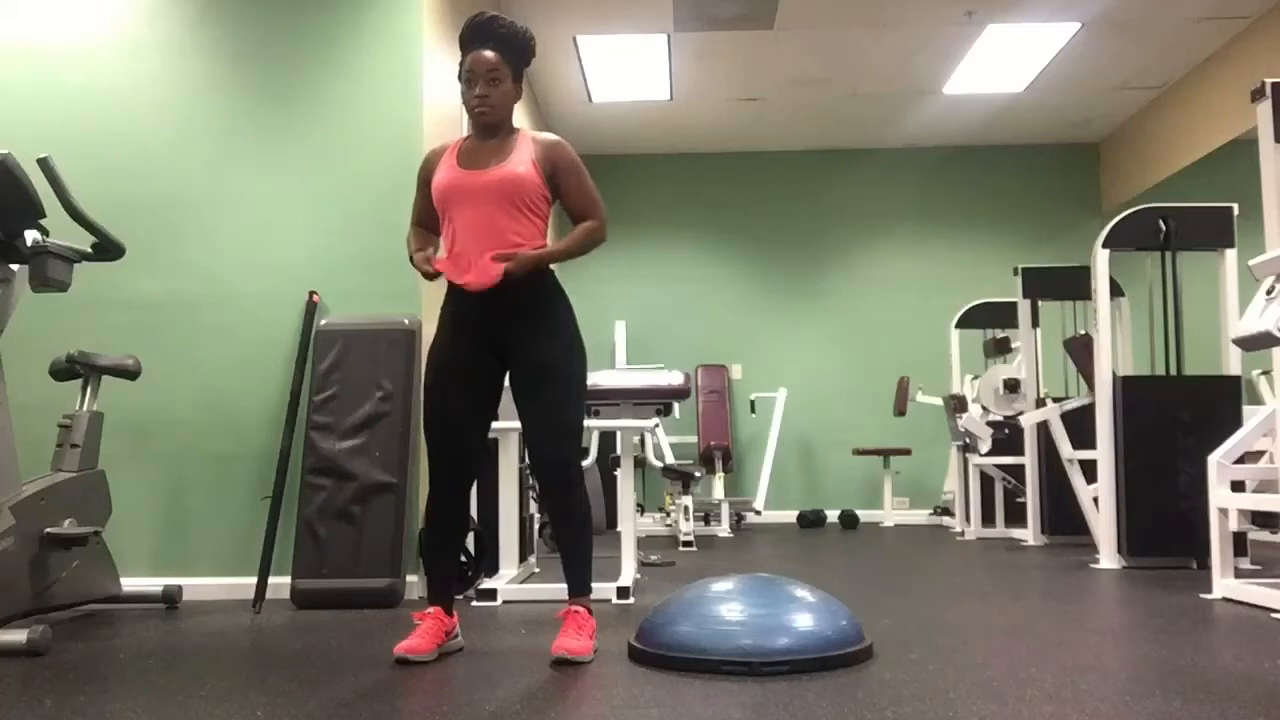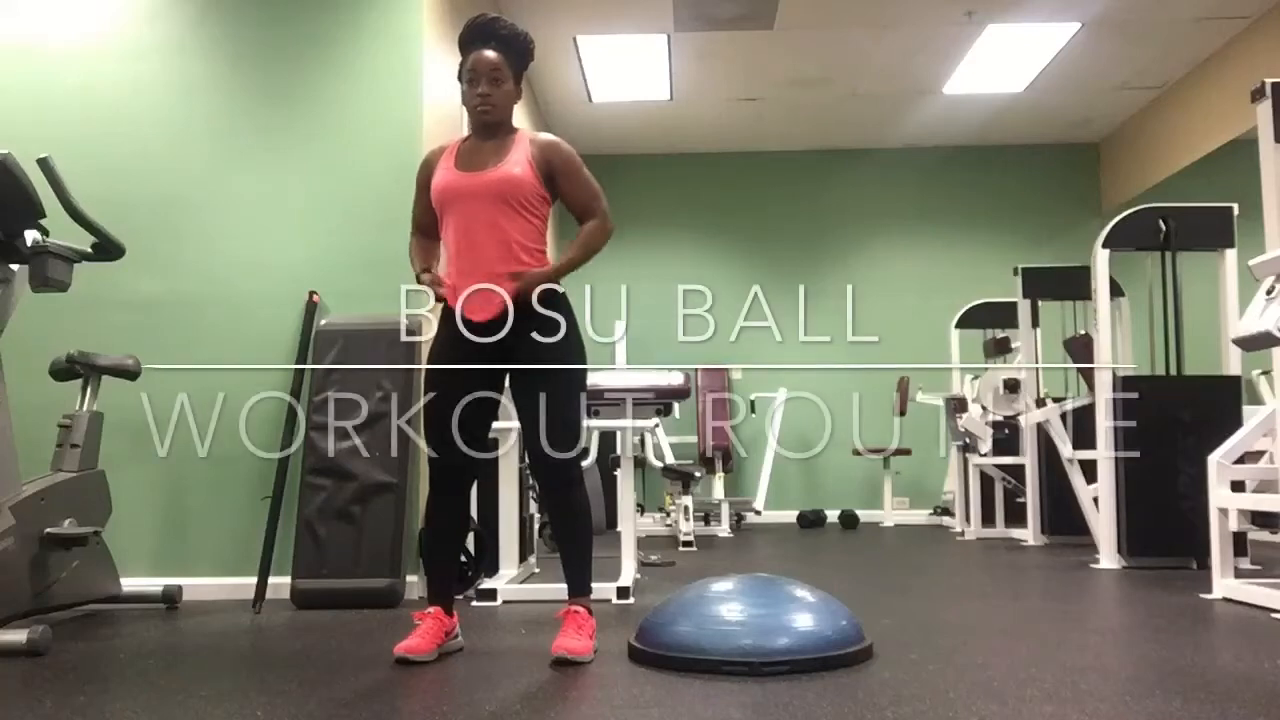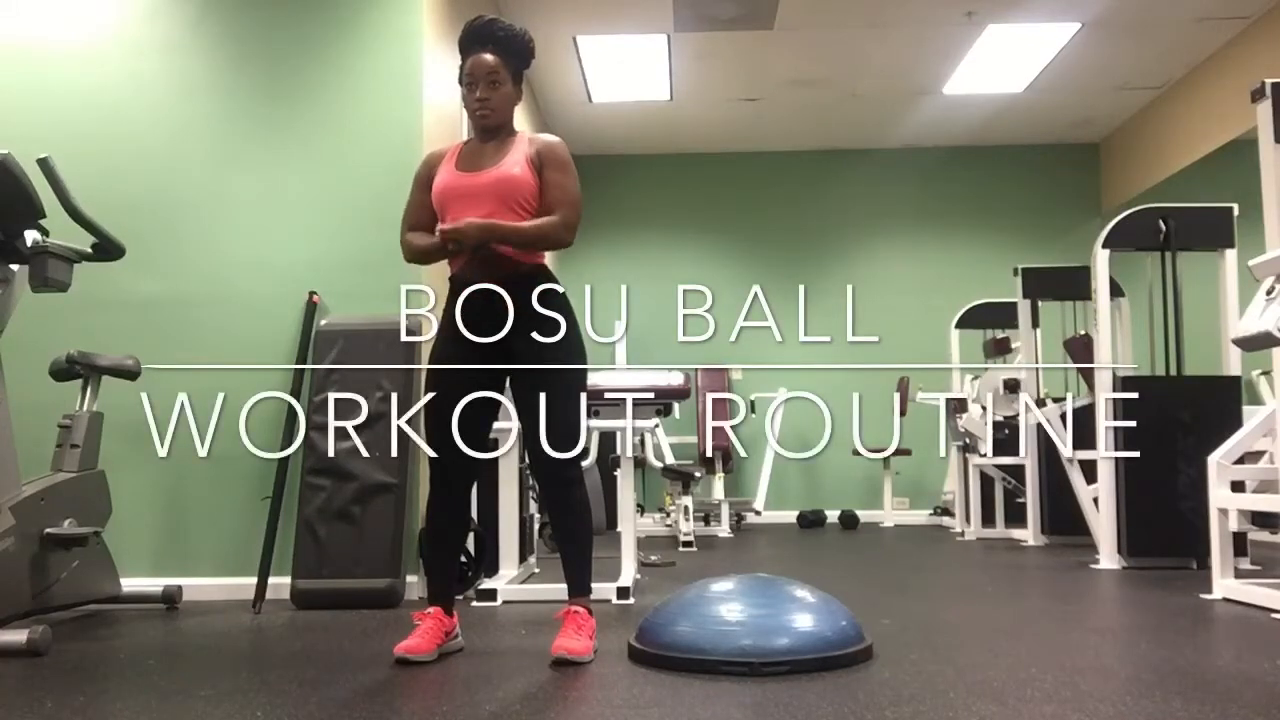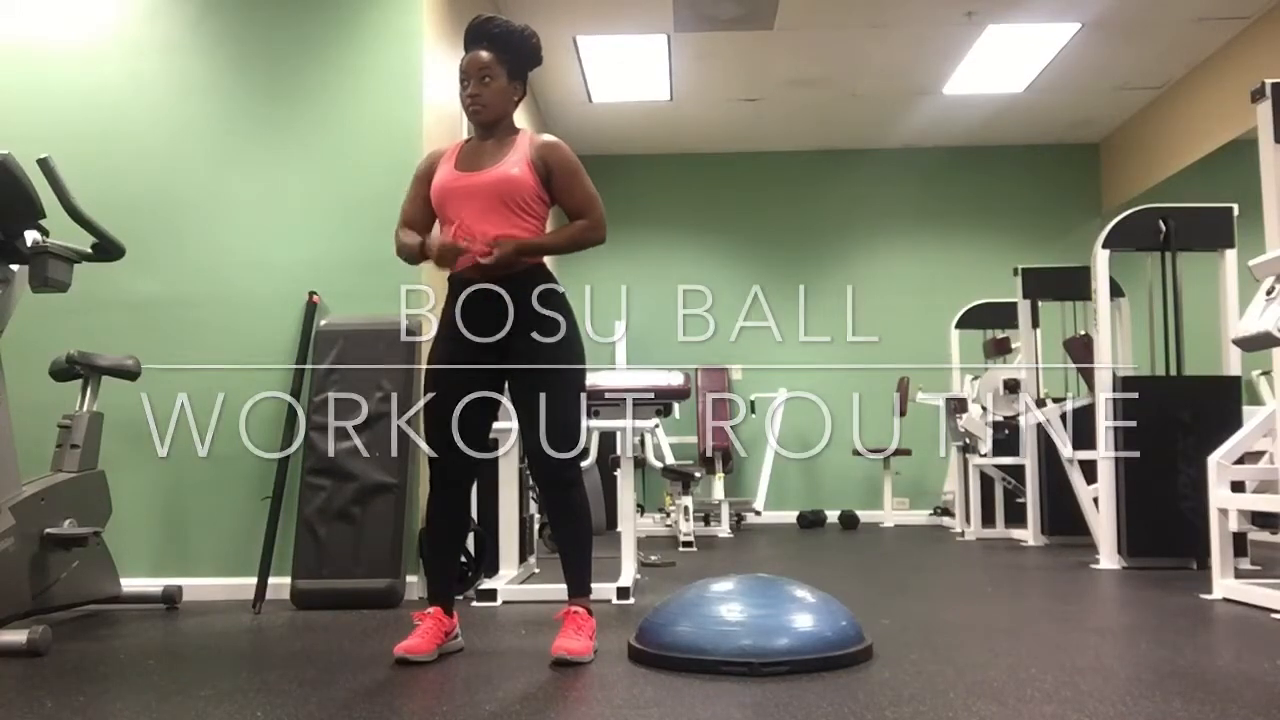
dt=0.7s
person 1, frame 1
left shoulder: (548, 151)
right shoulder: (438, 161)
left elbow: (593, 225)
right elbow: (422, 226)
left wrist: (536, 256)
right wrist: (422, 257)
left hip: (535, 312)
right hip: (463, 316)
left knee: (556, 463)
right knee: (448, 467)
left ankle: (578, 611)
right ankle: (439, 615)
person 1, frame 2
left shoulder: (544, 151)
right shoulder: (436, 163)
left elbow: (598, 219)
right elbow: (423, 231)
left wrist: (557, 271)
right wrist: (426, 274)
left hip: (537, 317)
right hip: (463, 324)
left knee: (556, 463)
right knee: (448, 468)
left ankle: (578, 611)
right ankle: (439, 615)
person 1, frame 3
left shoulder: (544, 150)
right shoulder: (438, 163)
left elbow: (565, 226)
right elbow: (410, 240)
left wrist: (489, 232)
right wrist: (444, 243)
left hip: (534, 306)
right hip: (466, 312)
left knee: (555, 461)
right knee: (449, 465)
left ankle: (579, 612)
right ankle: (440, 615)
person 1, frame 4
left shoulder: (544, 151)
right shoulder: (438, 162)
left elbow: (594, 225)
right elbow: (403, 236)
left wrist: (523, 245)
right wrist: (427, 246)
left hip: (532, 306)
right hip: (463, 313)
left knee: (554, 461)
right knee: (448, 466)
left ankle: (578, 612)
right ankle: (439, 615)
